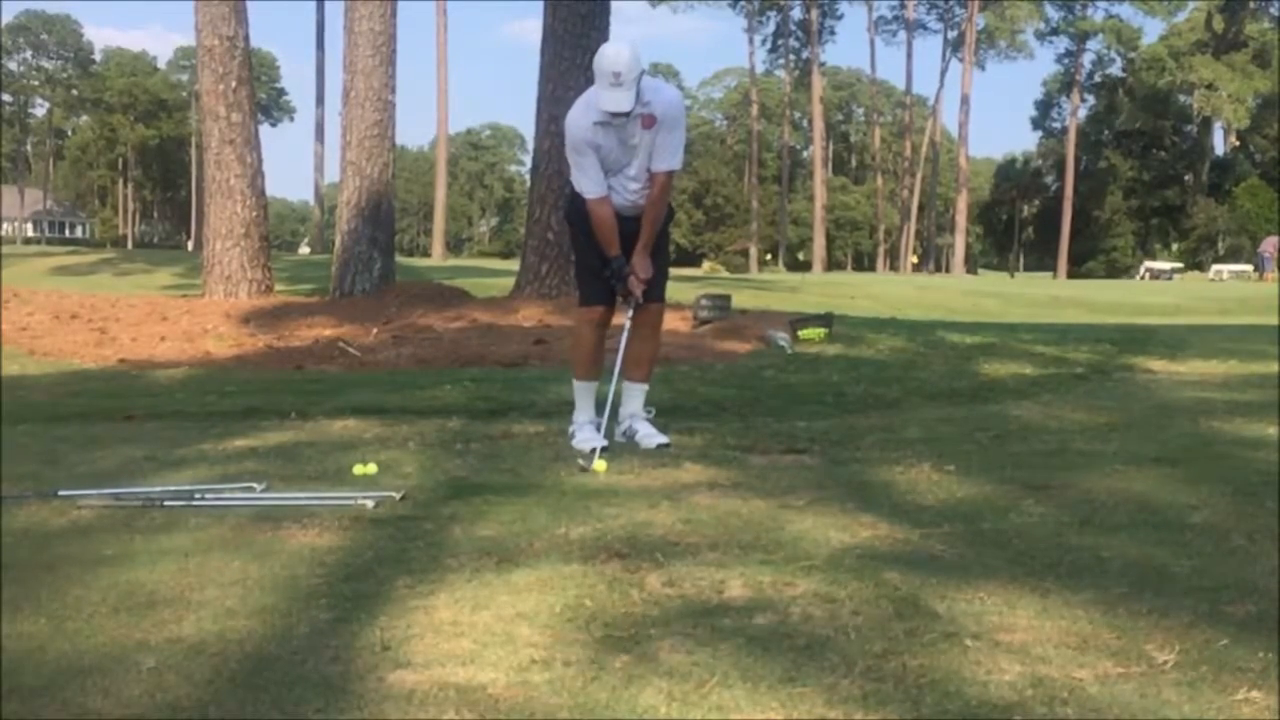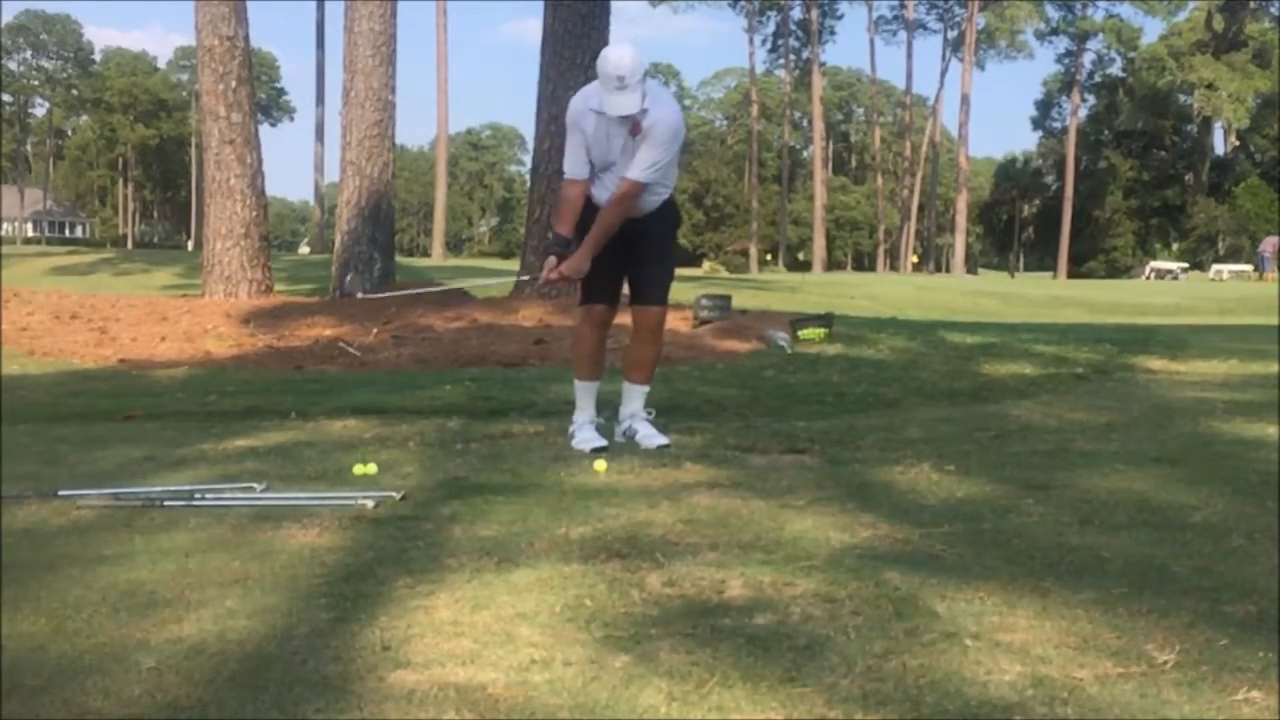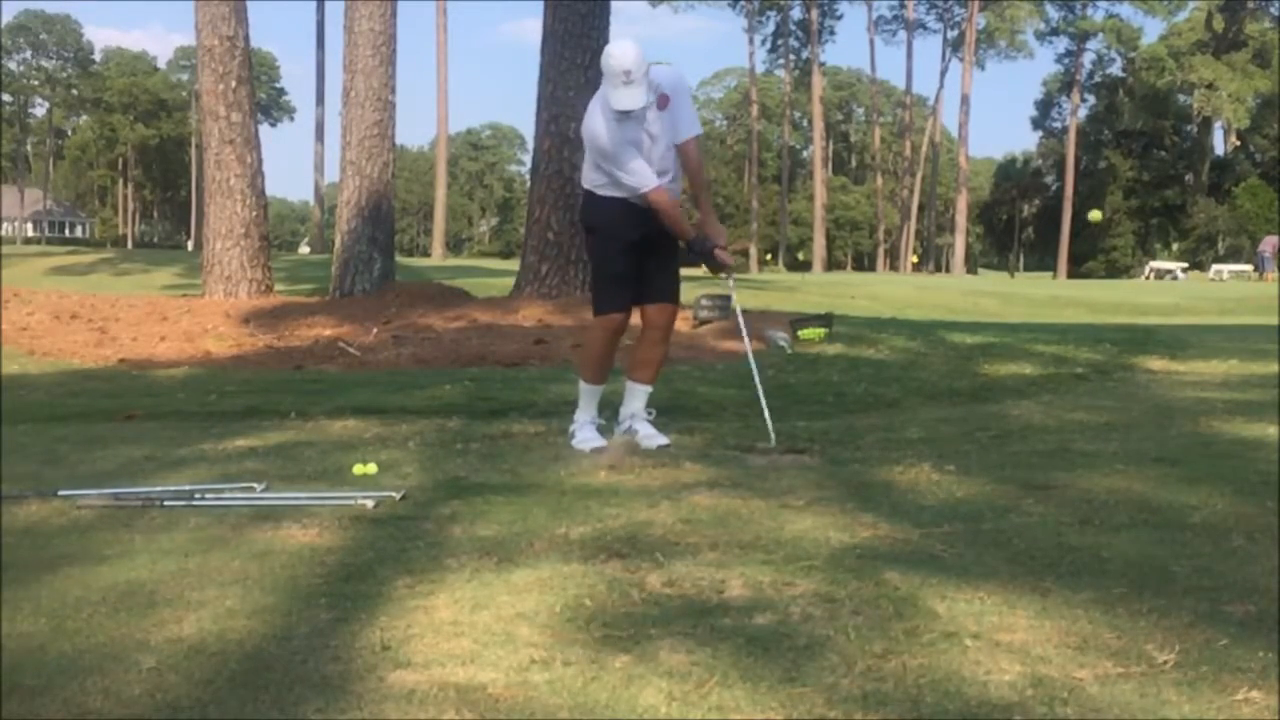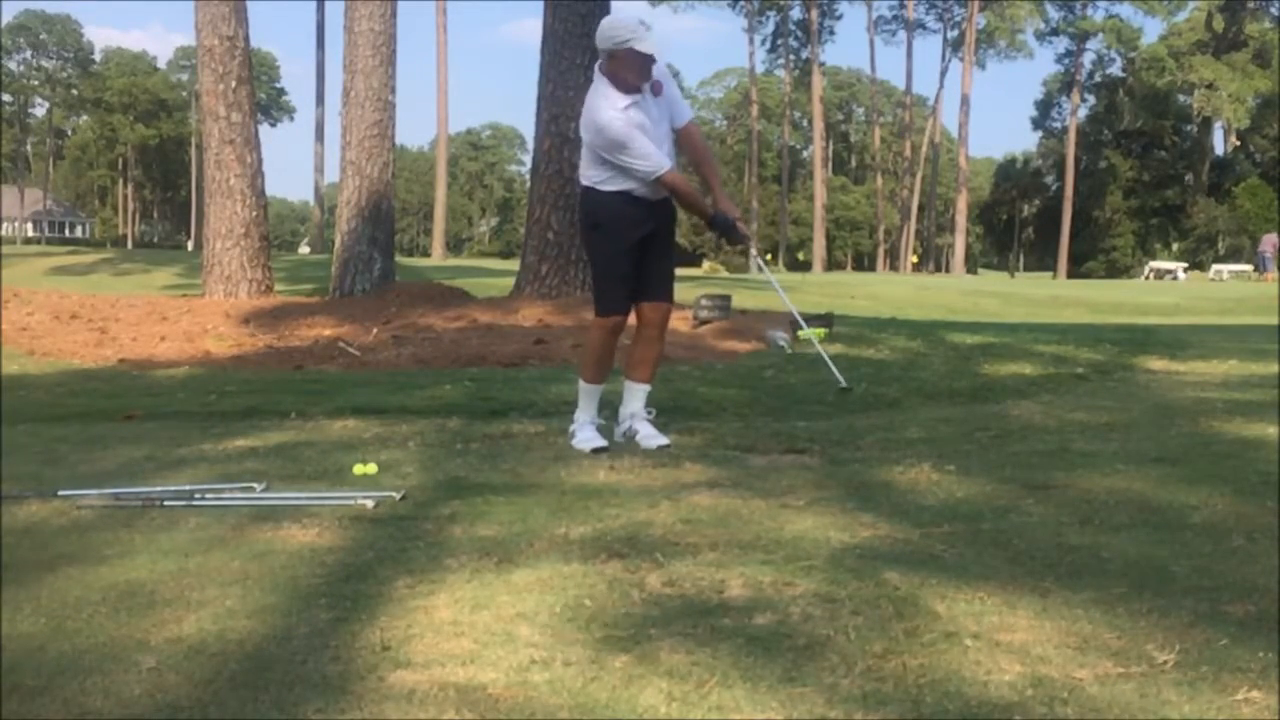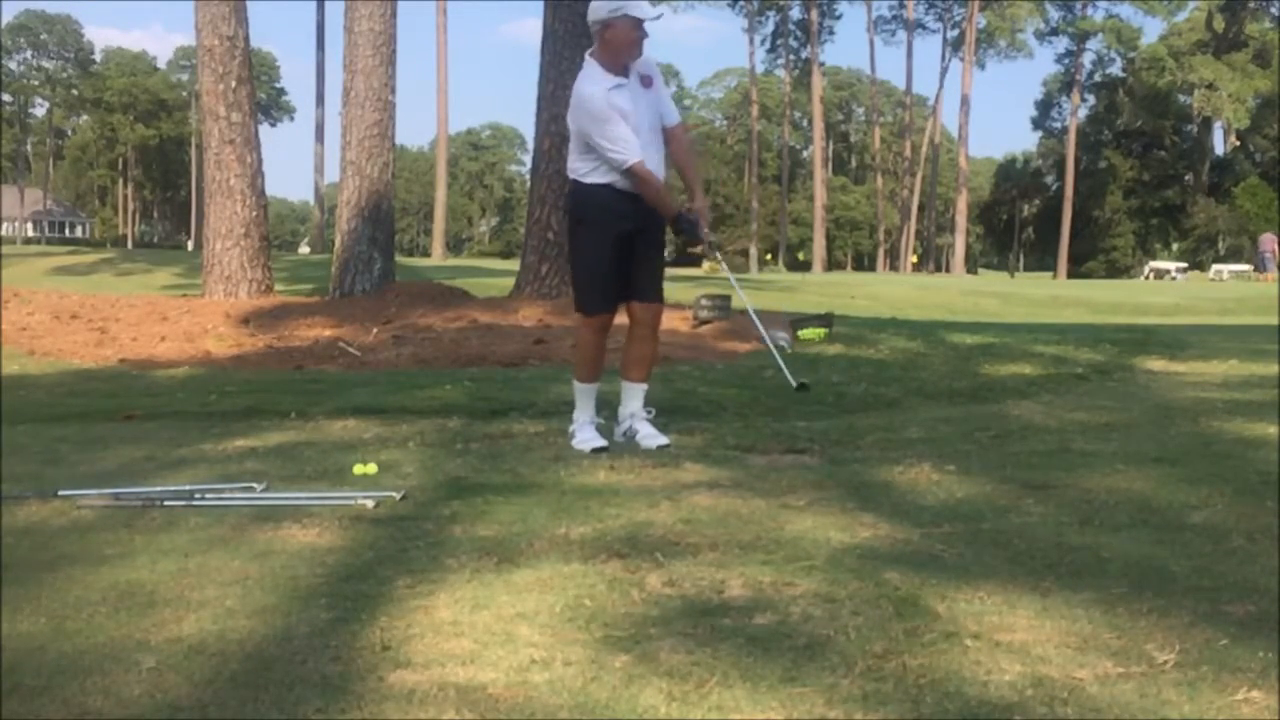
dt=0.5s
person 1, frame 1
left shoulder: (668, 102)
right shoulder: (580, 121)
left elbow: (661, 182)
right elbow: (597, 200)
left wrist: (643, 253)
right wrist: (619, 266)
left hip: (649, 215)
right hip: (594, 217)
left knee: (651, 313)
right knee: (595, 313)
left ankle: (632, 416)
right ankle: (583, 419)
person 1, frame 2
left shoulder: (665, 116)
right shoulder: (581, 107)
left elbow: (627, 193)
right elbow: (575, 182)
left wrist: (584, 254)
right wrist: (559, 245)
left hip: (652, 217)
right hip: (597, 211)
left knee: (651, 318)
right knee: (595, 313)
left ankle: (632, 417)
right ankle: (583, 419)
person 1, frame 3
left shoulder: (669, 82)
right shoulder: (600, 126)
left elbow: (689, 154)
right elbow: (655, 194)
left wrist: (709, 219)
right wrist: (701, 245)
left hip: (660, 214)
right hip: (612, 213)
left knee: (662, 315)
right knee: (611, 318)
left ankle: (632, 415)
right ankle: (584, 418)
person 1, frame 4
left shoulder: (654, 72)
right shoulder: (606, 116)
left elbow: (688, 135)
right elbow: (669, 177)
left wrist: (721, 197)
right wrist: (716, 220)
left hip: (656, 207)
right hip: (612, 212)
left knee: (656, 315)
right knee: (611, 317)
left ankle: (633, 416)
right ankle: (585, 419)
person 1, frame 5
left shoulder: (647, 71)
right shoulder: (591, 94)
left elbow: (674, 133)
right elbow: (635, 168)
left wrist: (696, 196)
right wrist: (678, 219)
left hip: (646, 204)
right hip: (600, 205)
left knee: (648, 314)
right knee: (598, 317)
left ankle: (632, 415)
right ankle: (583, 419)
